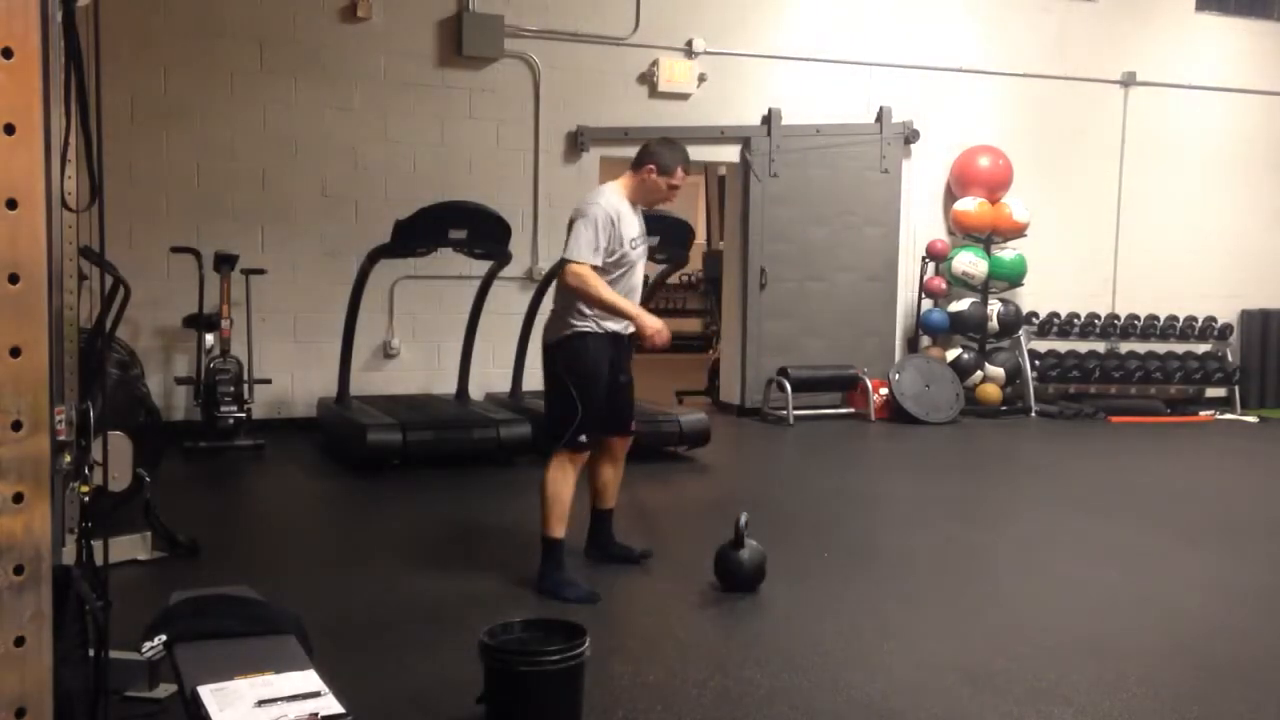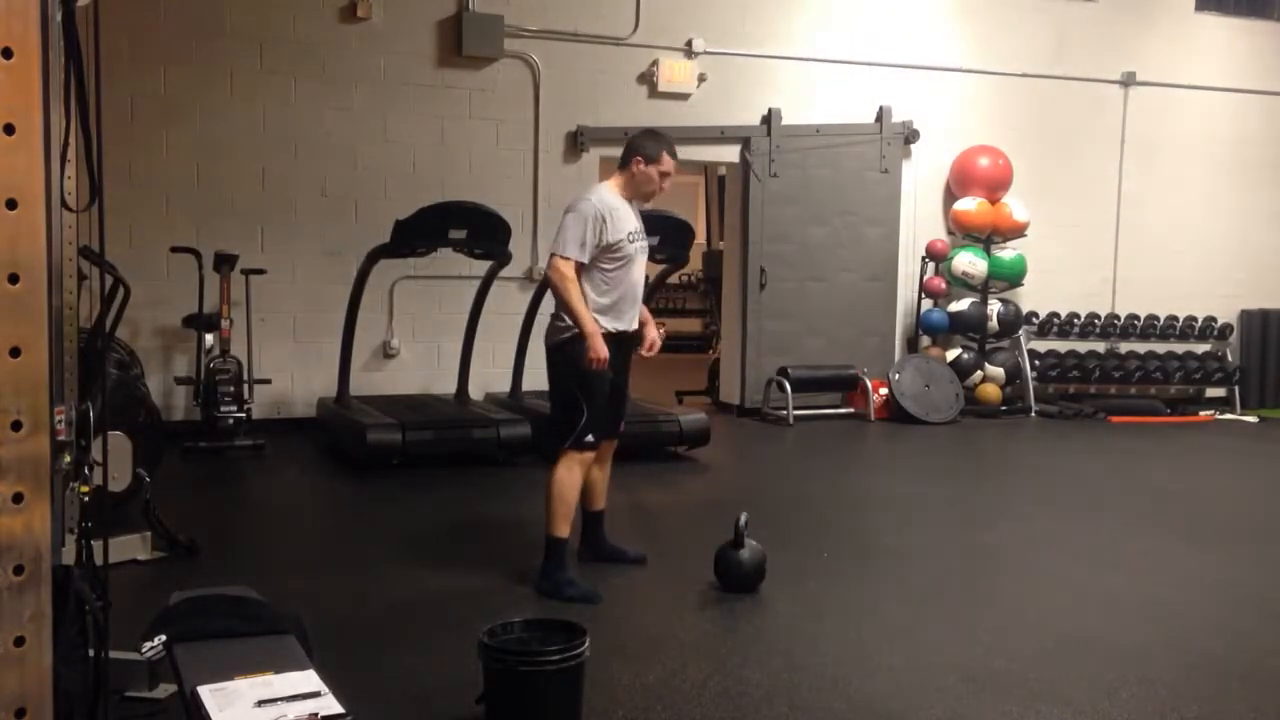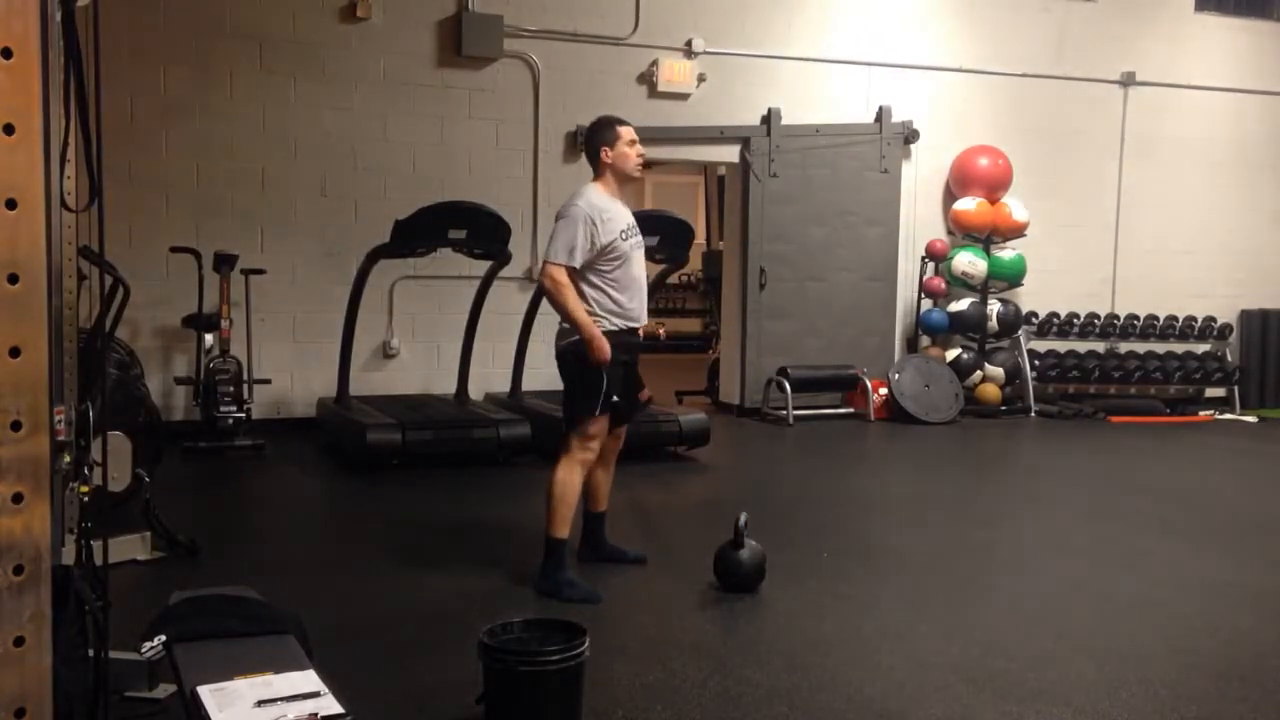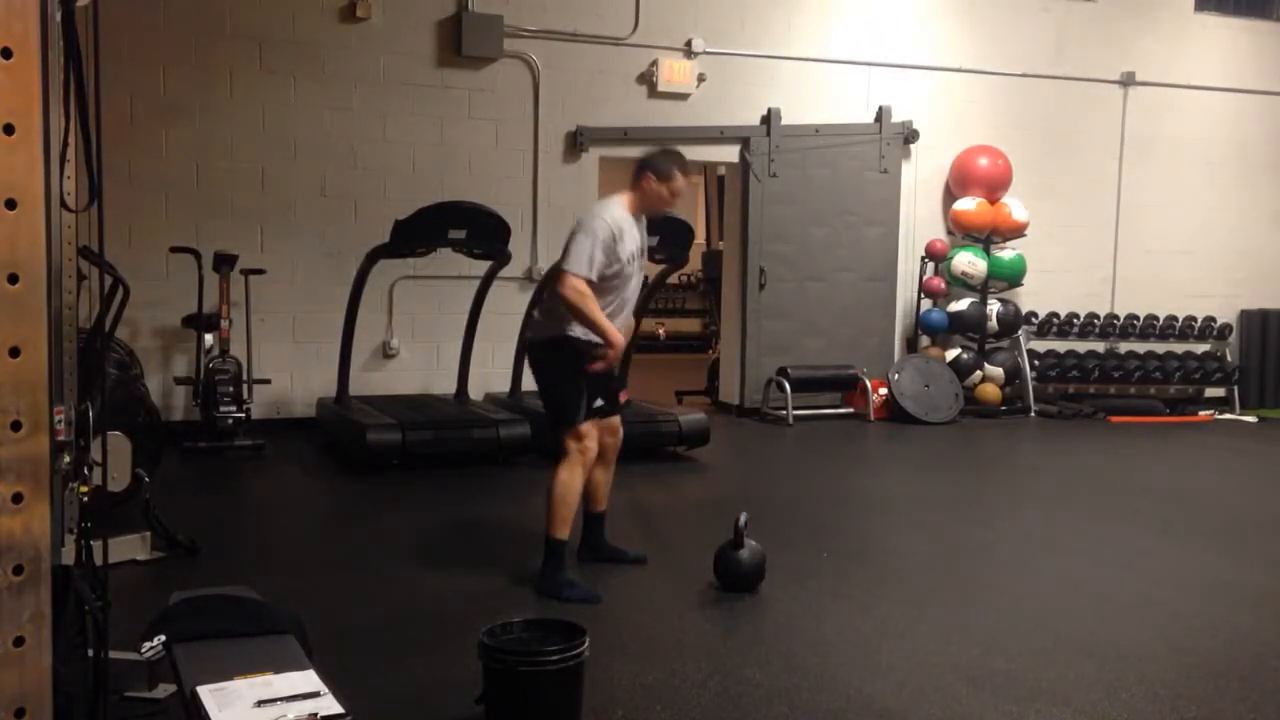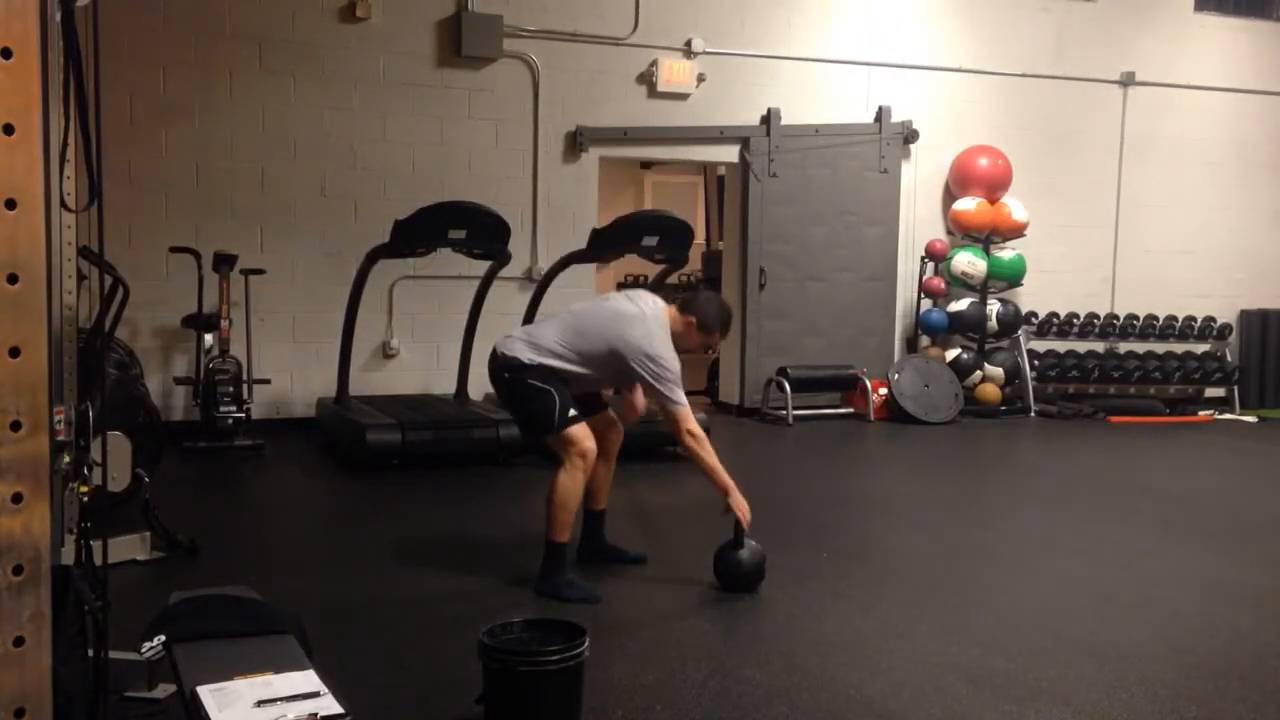
dt=0.5s
person 1, frame 1
left shoulder: (632, 209)
right shoulder: (601, 208)
right elbow: (576, 274)
left wrist: (633, 323)
right wrist: (639, 316)
left hip: (612, 339)
right hip: (580, 340)
left knee: (618, 439)
right knee: (573, 451)
left ankle: (602, 538)
right ankle: (551, 569)
person 1, frame 2
left shoulder: (629, 210)
right shoulder: (593, 206)
right elbow: (560, 271)
left wrist: (647, 322)
right wrist: (590, 334)
left hip: (614, 341)
right hip: (582, 345)
left knee: (605, 444)
right knee: (579, 450)
left ankle: (594, 539)
right ankle: (553, 568)
person 1, frame 3
left shoulder: (618, 207)
right shoulder: (584, 208)
right elbow: (553, 276)
left wrist: (634, 329)
right wrist: (591, 334)
left hip: (621, 342)
right hip: (595, 345)
left knee: (611, 442)
right knee: (583, 448)
left ankle: (594, 540)
right ankle: (553, 569)
person 1, frame 4
left shoulder: (636, 220)
right shoulder: (606, 221)
right elbow: (570, 287)
left wrist: (621, 328)
right wrist: (613, 335)
left hip: (593, 345)
right hip: (560, 342)
left knee: (611, 436)
right knee: (583, 446)
left ankle: (594, 540)
right ankle: (552, 569)
person 1, frame 5
left shoulder: (651, 306)
right shoulder: (653, 345)
right elbow: (688, 433)
left wrist: (632, 391)
right wrist: (731, 492)
left hip: (544, 362)
right hip: (519, 365)
left knee: (609, 433)
right knee: (581, 448)
left ankle: (593, 542)
right ankle: (552, 572)
